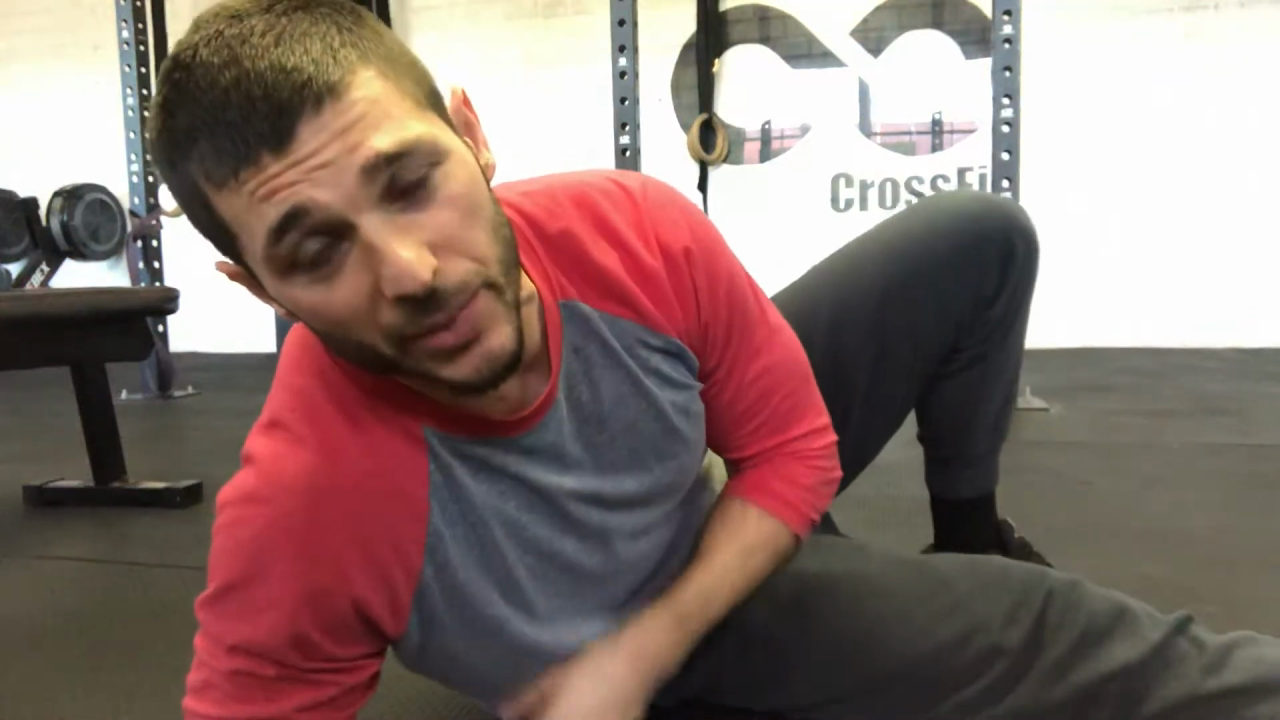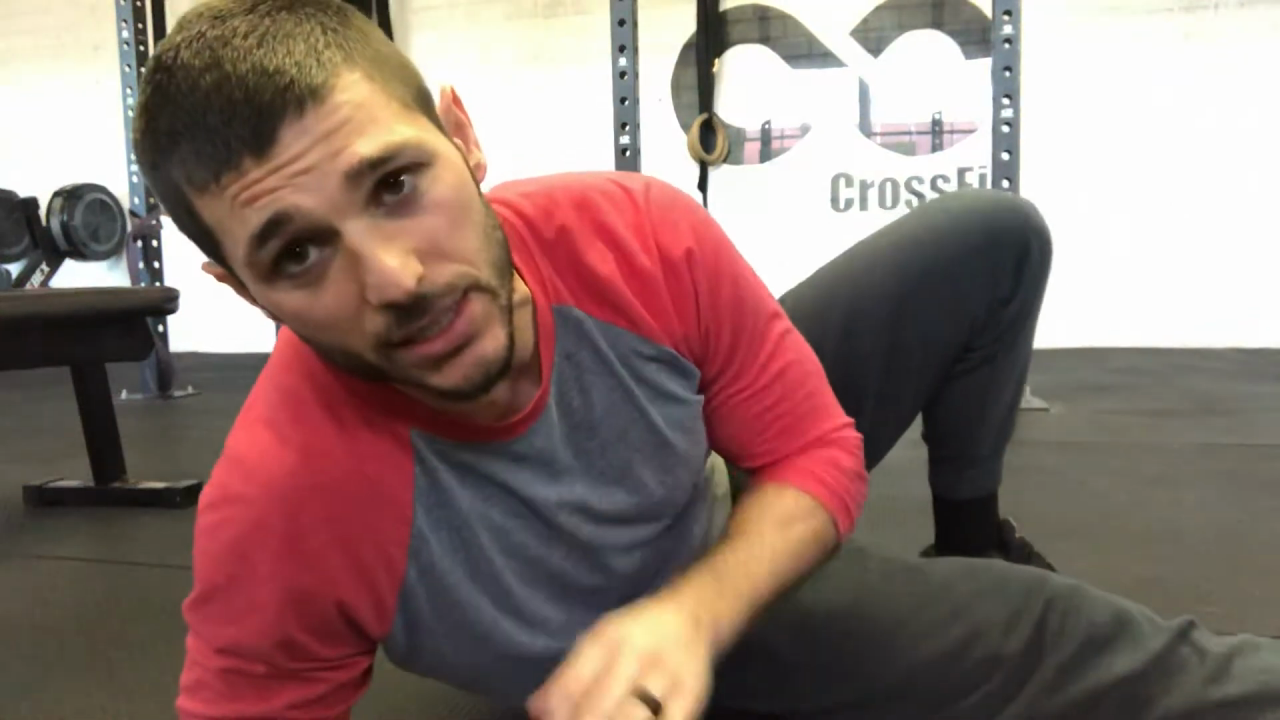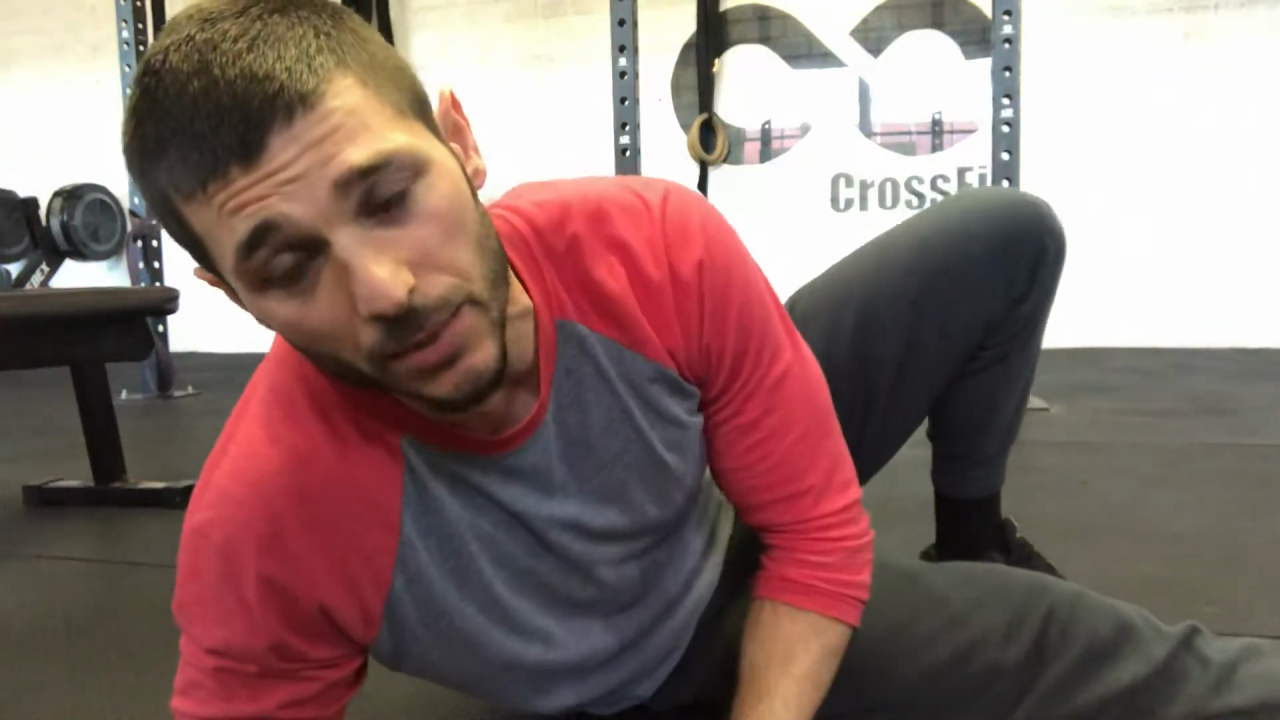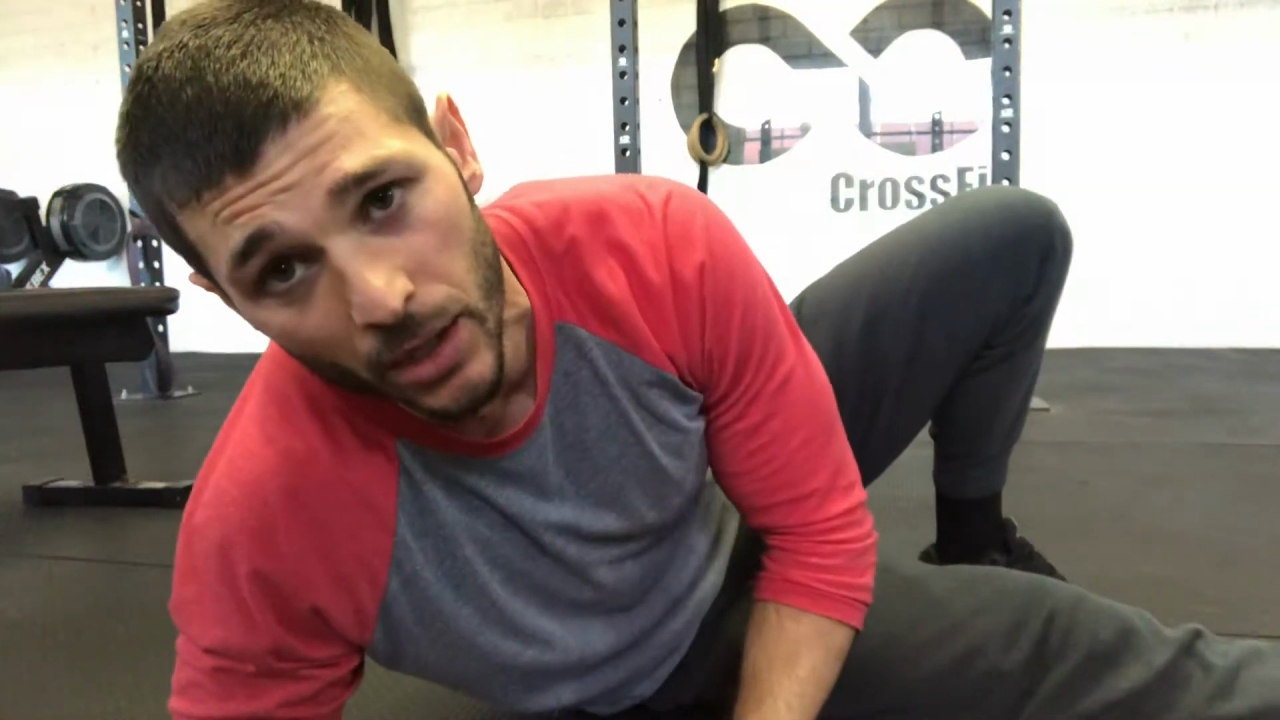
dt=0.3s
person 1, frame 1
left shoulder: (637, 231)
right shoulder: (295, 511)
left elbow: (793, 453)
left hip: (739, 531)
left knee: (981, 240)
left ankle: (968, 541)
person 1, frame 2
left shoulder: (639, 234)
right shoulder: (278, 516)
left elbow: (819, 455)
left wrist: (691, 615)
left hip: (743, 576)
left knee: (996, 240)
left ankle: (969, 537)
person 1, frame 3
left shoulder: (657, 245)
right shoulder: (263, 522)
left elbow: (816, 532)
left hip: (757, 516)
left knee: (1008, 239)
left ankle: (971, 543)
person 1, frame 4
left shoulder: (661, 246)
right shoulder: (260, 528)
left elbow: (823, 536)
left hip: (767, 534)
left knee: (1013, 237)
left ankle: (974, 545)
